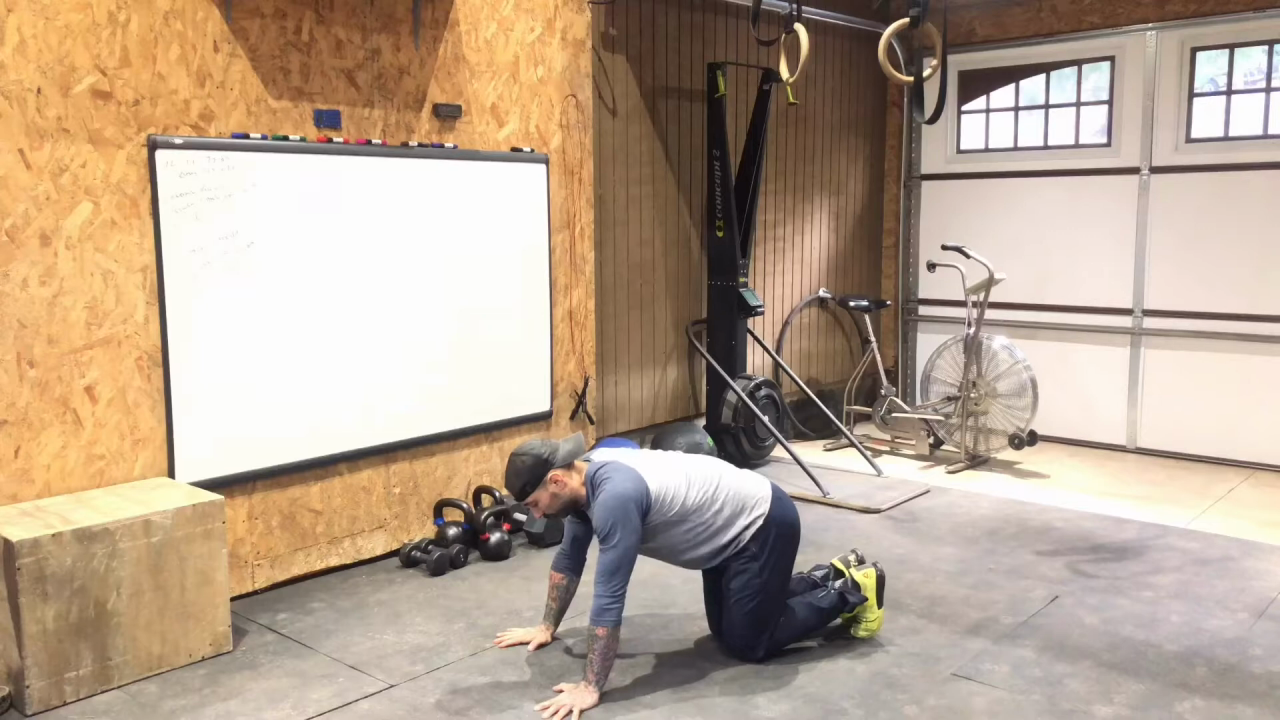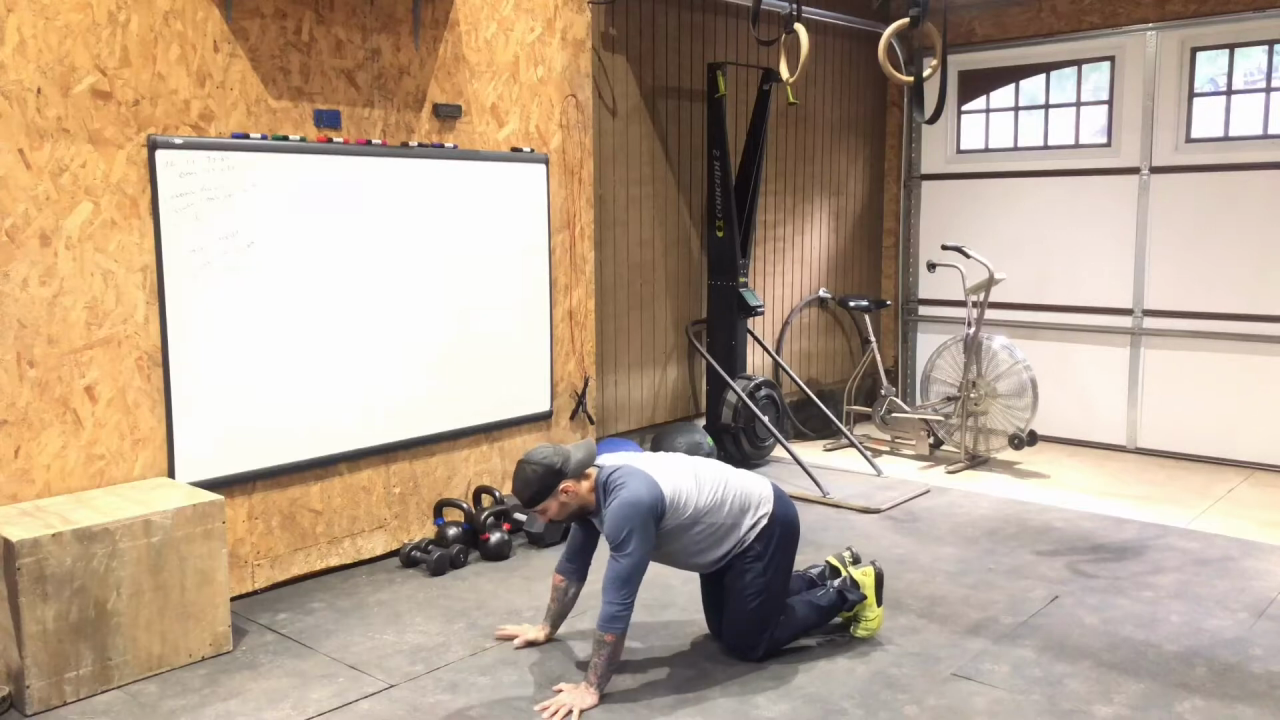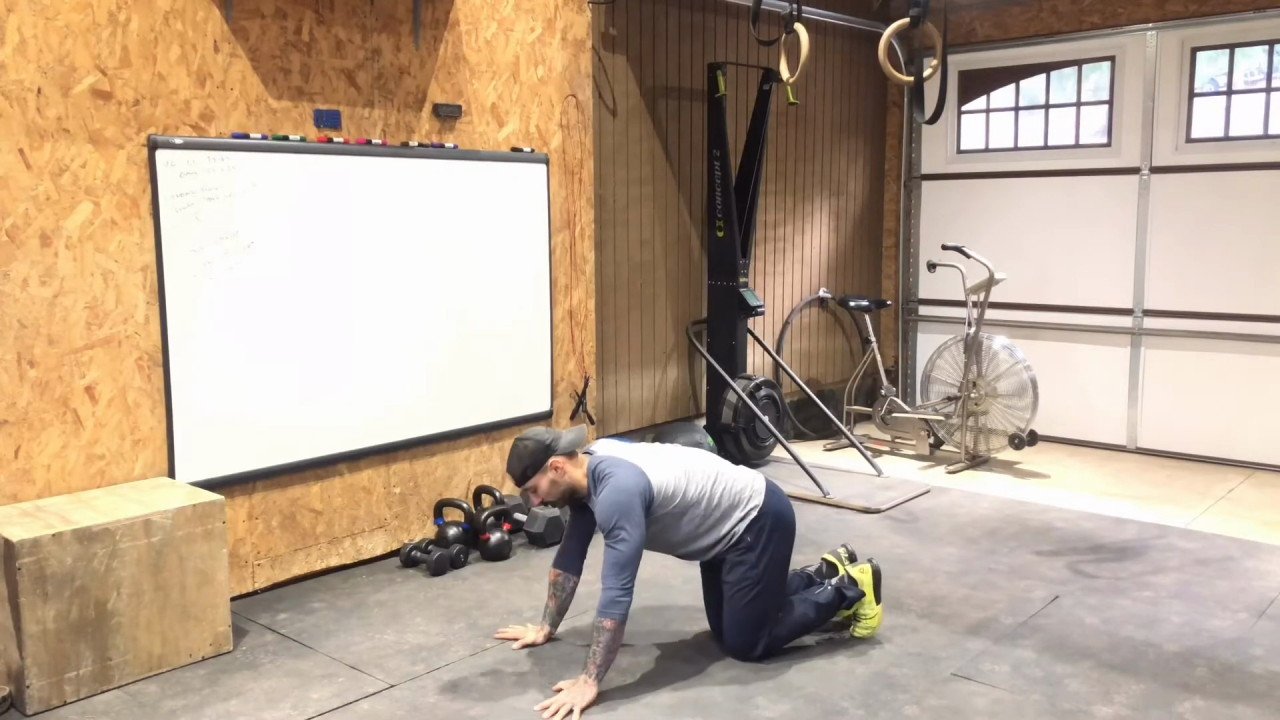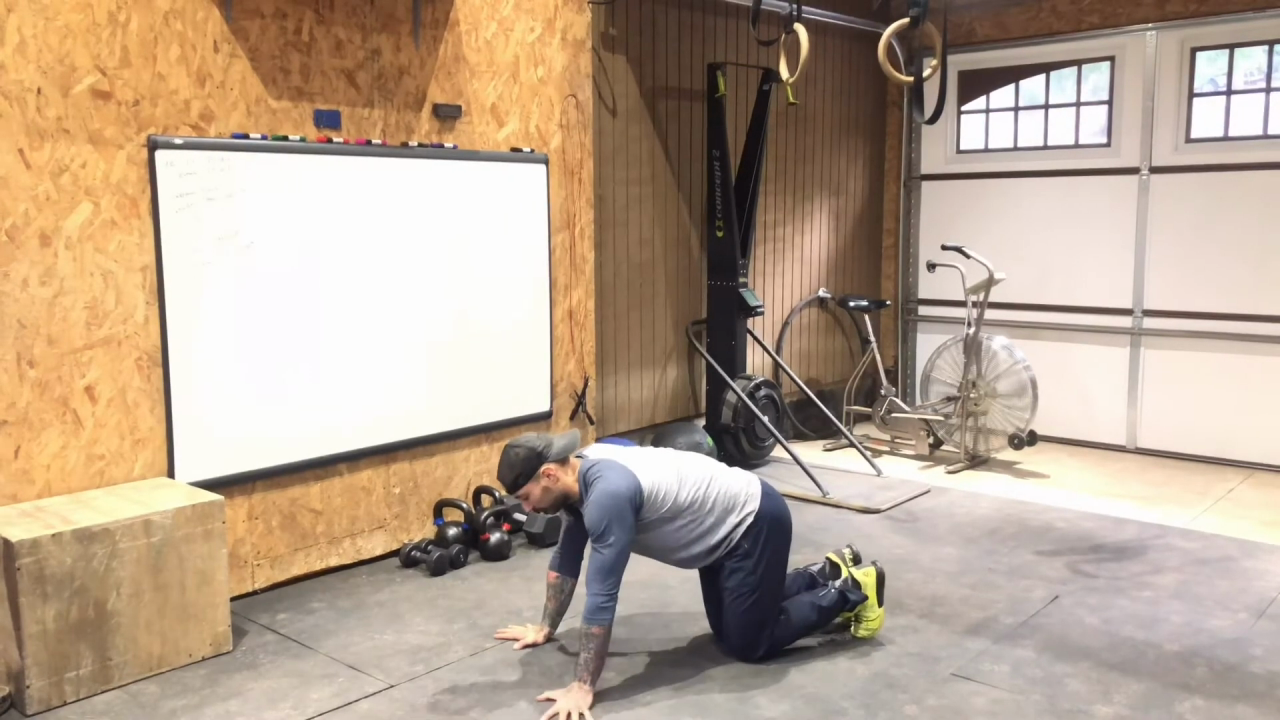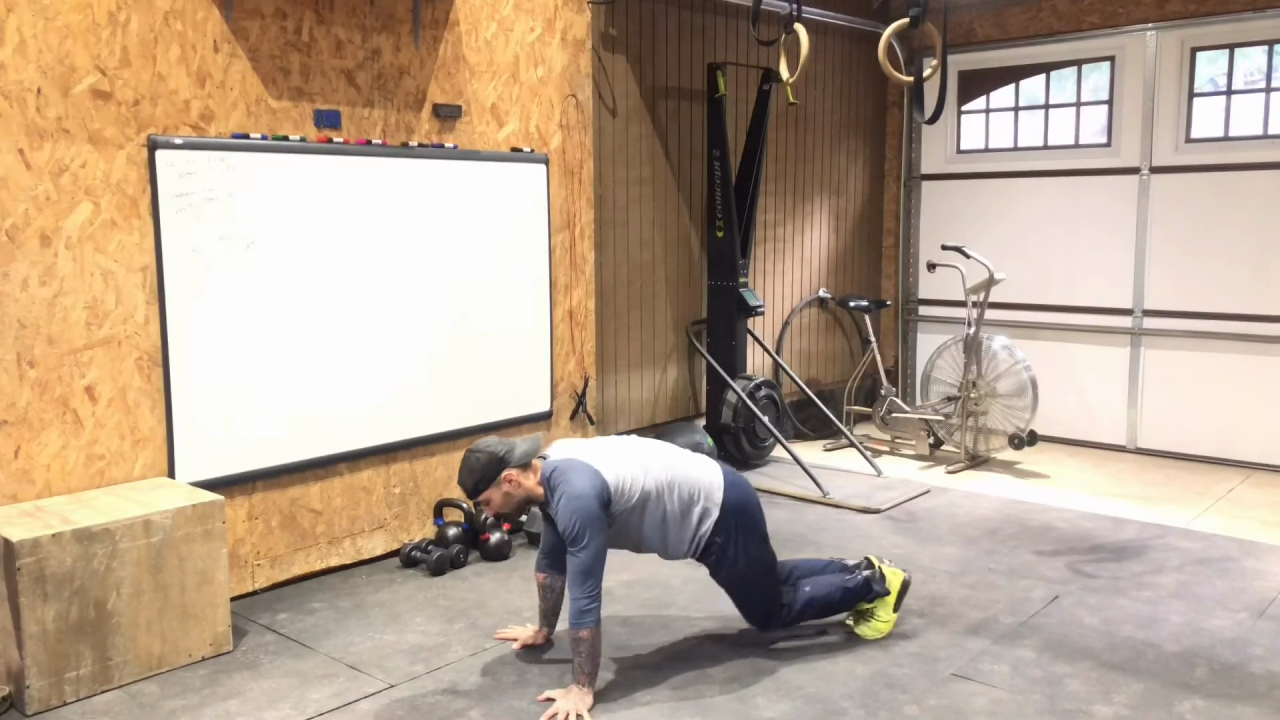
dt=1s
person 1, frame 1
left shoulder: (615, 496)
right shoulder: (586, 480)
left elbow: (609, 596)
right elbow: (568, 560)
left wrist: (591, 687)
right wrist: (547, 627)
left hip: (764, 523)
right hip: (735, 522)
left knee: (747, 643)
right knee: (724, 630)
left ankle: (852, 590)
right ankle: (831, 576)
person 1, frame 2
left shoulder: (628, 502)
right shoulder: (590, 483)
left elbow: (618, 602)
right elbow: (573, 565)
left wrist: (591, 688)
right wrist: (547, 627)
left hip: (765, 523)
right hip: (730, 525)
left knee: (747, 643)
right knee: (722, 629)
left ankle: (852, 589)
right ankle: (829, 573)
person 1, frame 3
left shoulder: (617, 489)
right shoulder: (586, 472)
left elbow: (617, 591)
right elbow: (569, 557)
left wrist: (588, 683)
right wrist: (546, 627)
left hip: (758, 518)
right hip: (729, 519)
left knee: (746, 643)
right knee: (725, 630)
left ankle: (849, 588)
right ankle: (826, 573)
person 1, frame 4
left shoulder: (608, 493)
right shoulder: (581, 475)
left elbow: (601, 593)
right elbow: (566, 558)
left wrist: (582, 687)
right wrist: (544, 627)
left hip: (755, 521)
right hip: (727, 521)
left knee: (749, 644)
right knee: (727, 631)
left ankle: (852, 589)
right ankle: (828, 573)
person 1, frame 5
left shoulder: (575, 495)
right shoulder: (550, 472)
left elbow: (585, 596)
right elbow: (551, 561)
right wrist: (543, 628)
left hip: (721, 509)
right hip: (704, 498)
left knee: (771, 611)
right knee: (769, 579)
left ankle: (877, 585)
right ankle: (860, 571)
